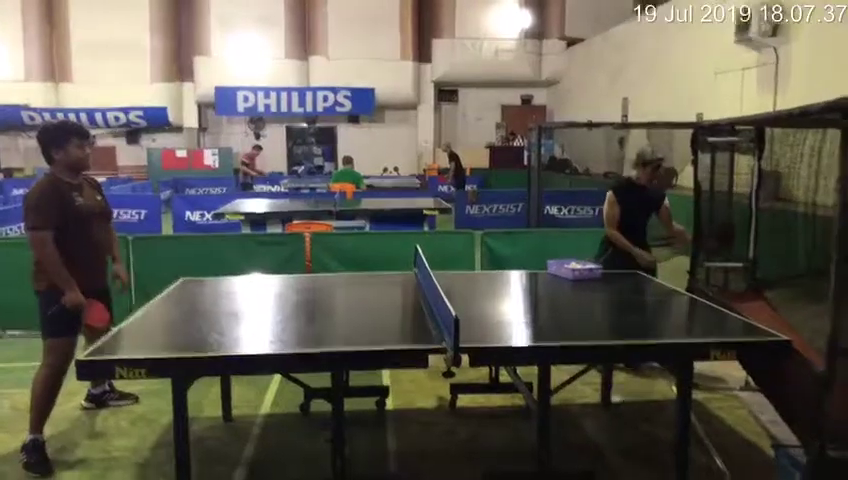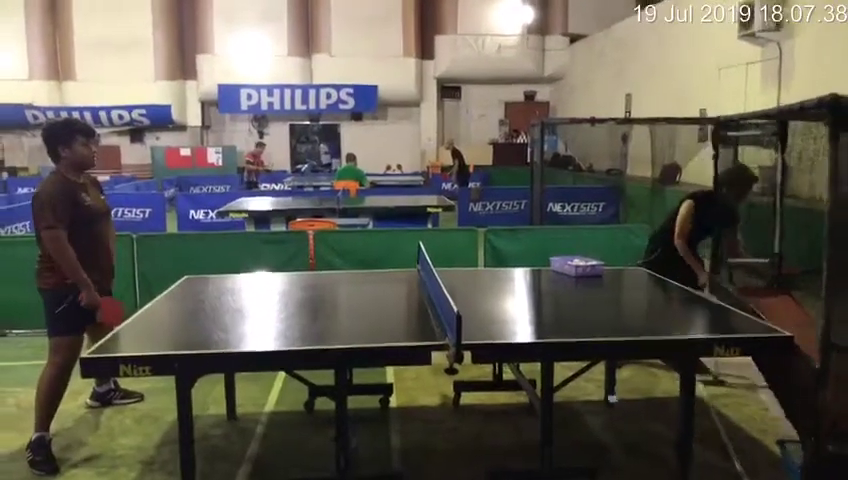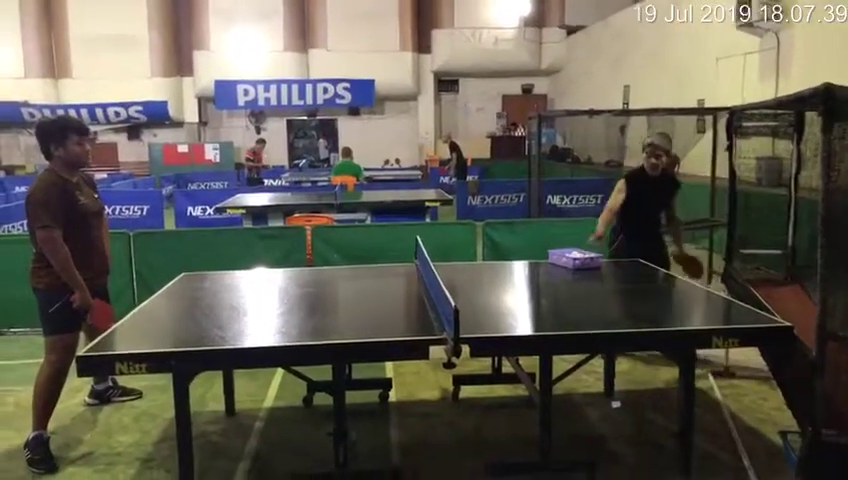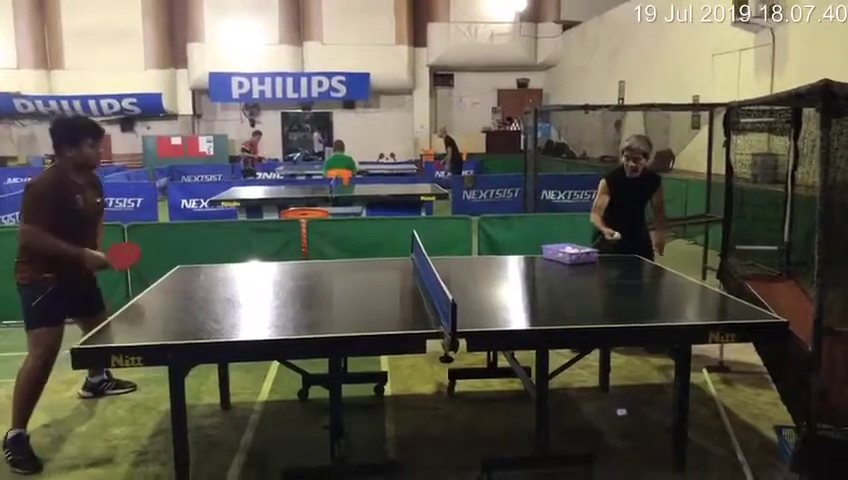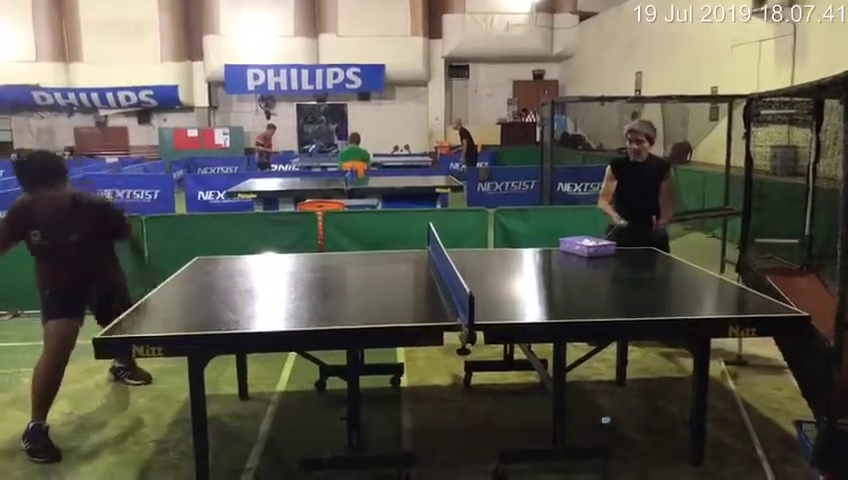
dt=1s
person 1, frame 1
left shoulder: (91, 185)
right shoulder: (44, 192)
left elbow: (105, 226)
right elbow: (42, 245)
left wrist: (117, 261)
right wrist: (68, 289)
left hip: (95, 283)
right hip: (61, 290)
left knee: (101, 338)
right knee: (56, 360)
left ankle: (99, 391)
right ankle: (33, 441)
person 1, frame 2
left shoulder: (91, 183)
right shoulder: (53, 191)
right elbow: (56, 245)
left wrist: (105, 273)
right wrist: (85, 287)
left hip: (97, 281)
right hip: (66, 288)
left knee: (104, 336)
right knee: (62, 358)
left ankle: (104, 389)
right ankle: (39, 439)
person 1, frame 3
left shoulder: (85, 181)
right shoulder: (46, 189)
left elbow: (99, 223)
right elbow: (50, 243)
left wrist: (103, 268)
right wrist: (78, 288)
left hip: (92, 280)
right hip: (60, 287)
left knee: (102, 334)
right knee: (59, 356)
left ankle: (102, 387)
right ankle: (36, 438)
person 1, frame 4
left shoulder: (92, 182)
right shoulder: (46, 185)
right elbow: (30, 235)
left wrist: (95, 252)
right wrist: (83, 255)
left hip: (76, 272)
right hip: (42, 277)
left knee: (99, 327)
right knee: (44, 351)
left ankle: (96, 380)
right ankle: (15, 436)
person 1, frame 5
left shoulder: (93, 207)
left elbow: (128, 236)
left hip: (105, 280)
right hip: (58, 287)
right knee: (57, 348)
left ankle: (124, 366)
right ankle: (35, 430)
person 2, frame 1
left shoulder: (657, 195)
right shoulder: (617, 192)
left elbow: (671, 226)
right elbow: (610, 230)
right wrist: (636, 253)
left hip: (640, 250)
right hip: (614, 253)
person 2, frame 2
left shoulder: (727, 213)
right shoulder: (695, 202)
left elbow: (733, 249)
right elbow: (679, 241)
right wrist: (700, 272)
left hip: (686, 255)
right hip: (663, 251)
person 2, frame 3
left shoulder: (671, 183)
right shoulder: (629, 181)
left elbow: (671, 218)
right elbow: (610, 210)
left wrist: (680, 248)
right wrist: (600, 231)
left hip: (653, 242)
right hip: (625, 241)
person 2, frame 4
left shoulder: (654, 181)
right shoulder: (609, 180)
left elbow: (658, 212)
right elbow: (595, 214)
left wrist: (660, 234)
right wrist: (605, 230)
left hip: (638, 238)
right hip: (610, 238)
person 2, frame 5
left shoulder: (662, 168)
right shoulder: (616, 167)
left elbow: (669, 200)
right elbow: (603, 200)
left wrist: (664, 221)
right wrist: (613, 215)
left hip: (653, 231)
right hip: (623, 230)
